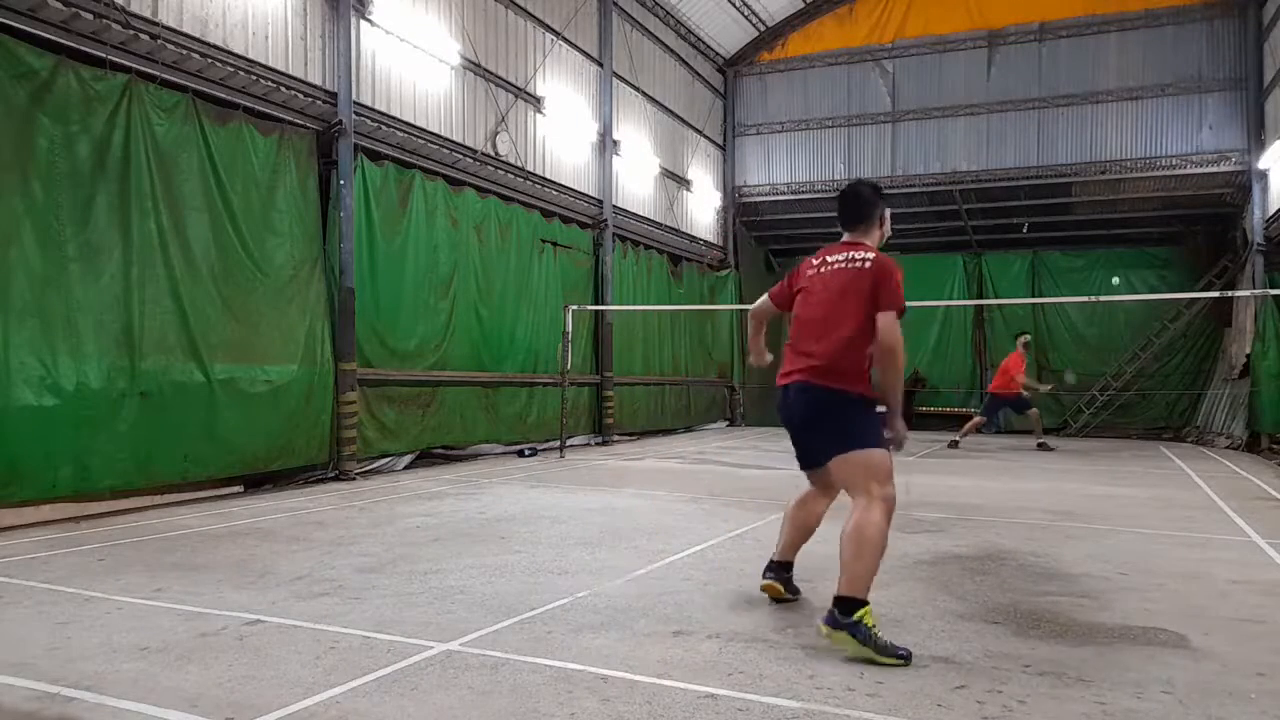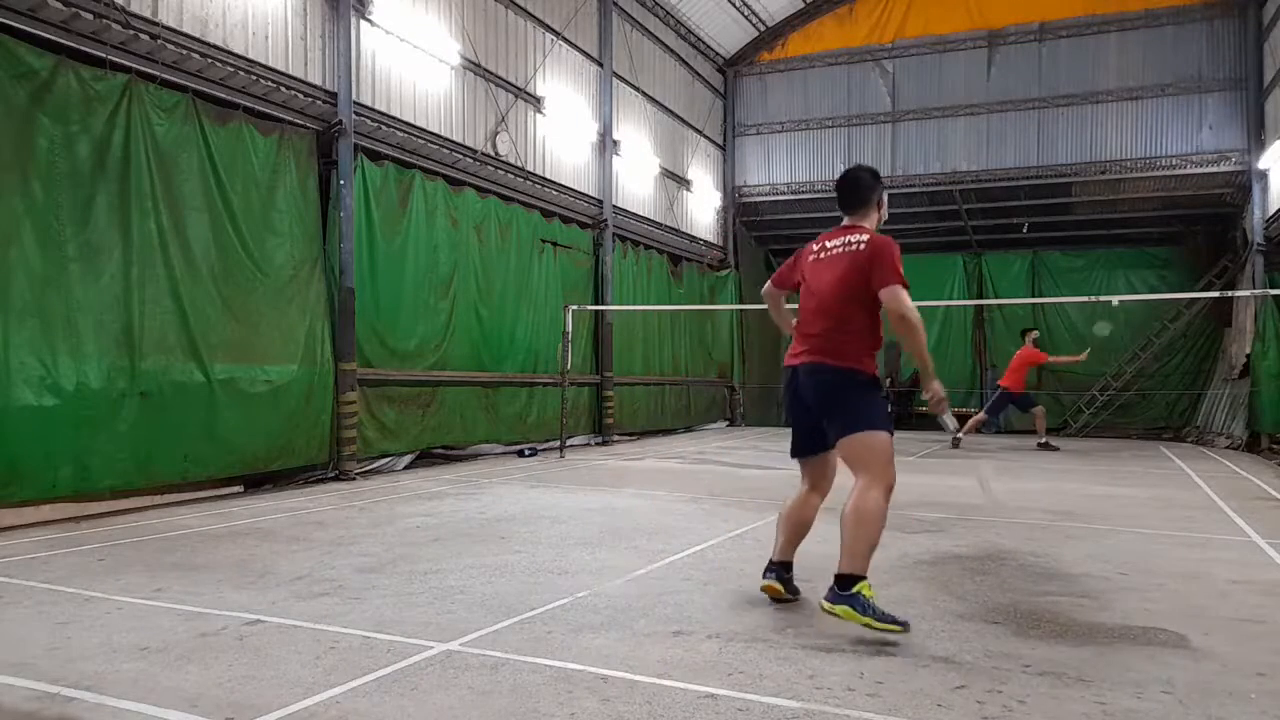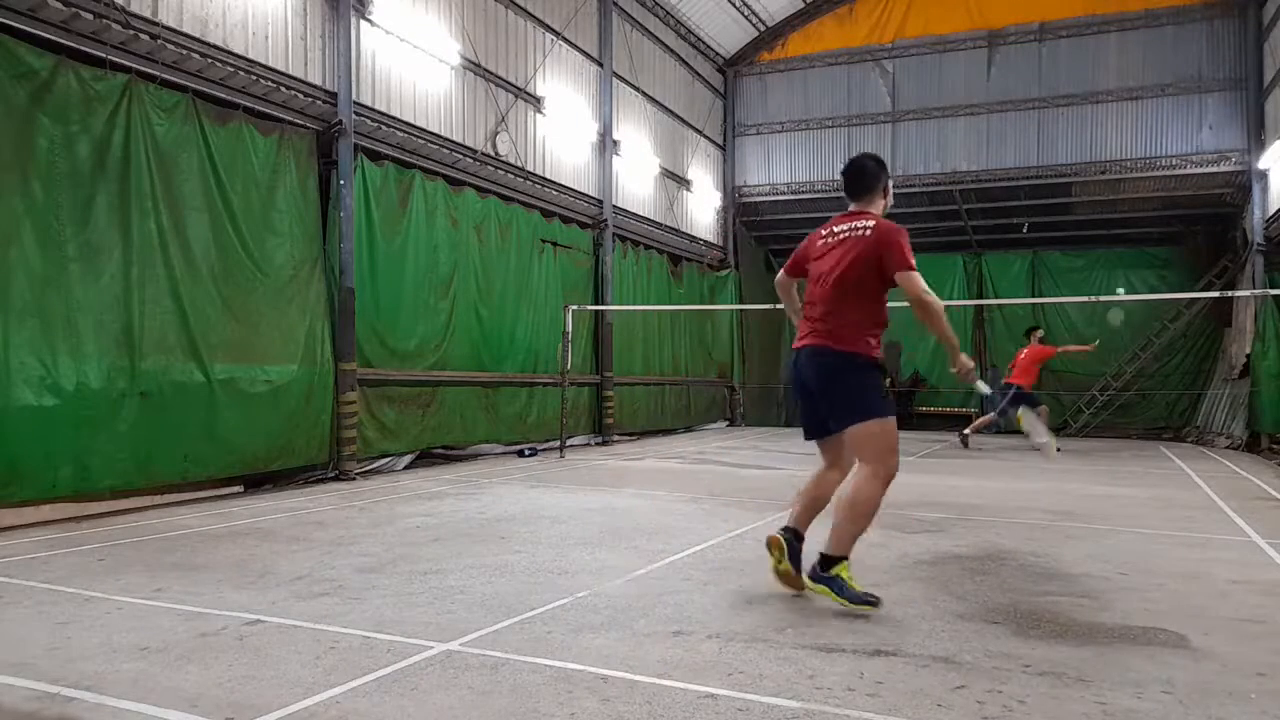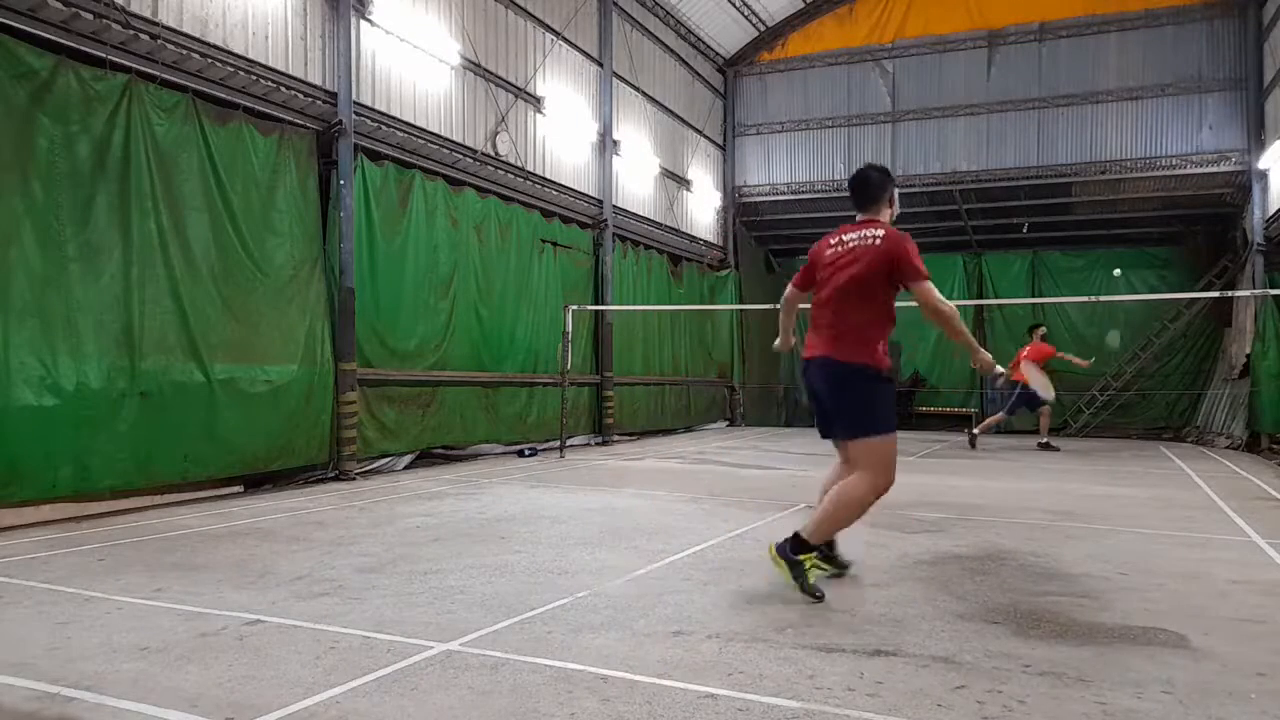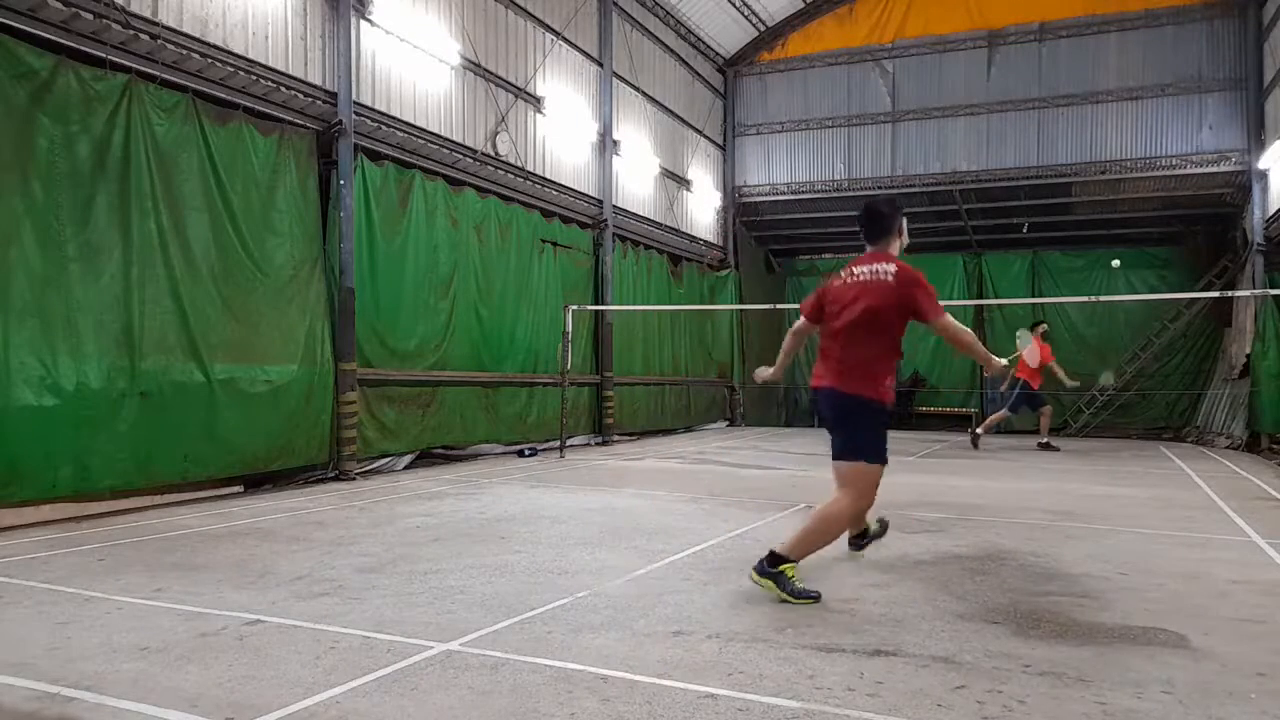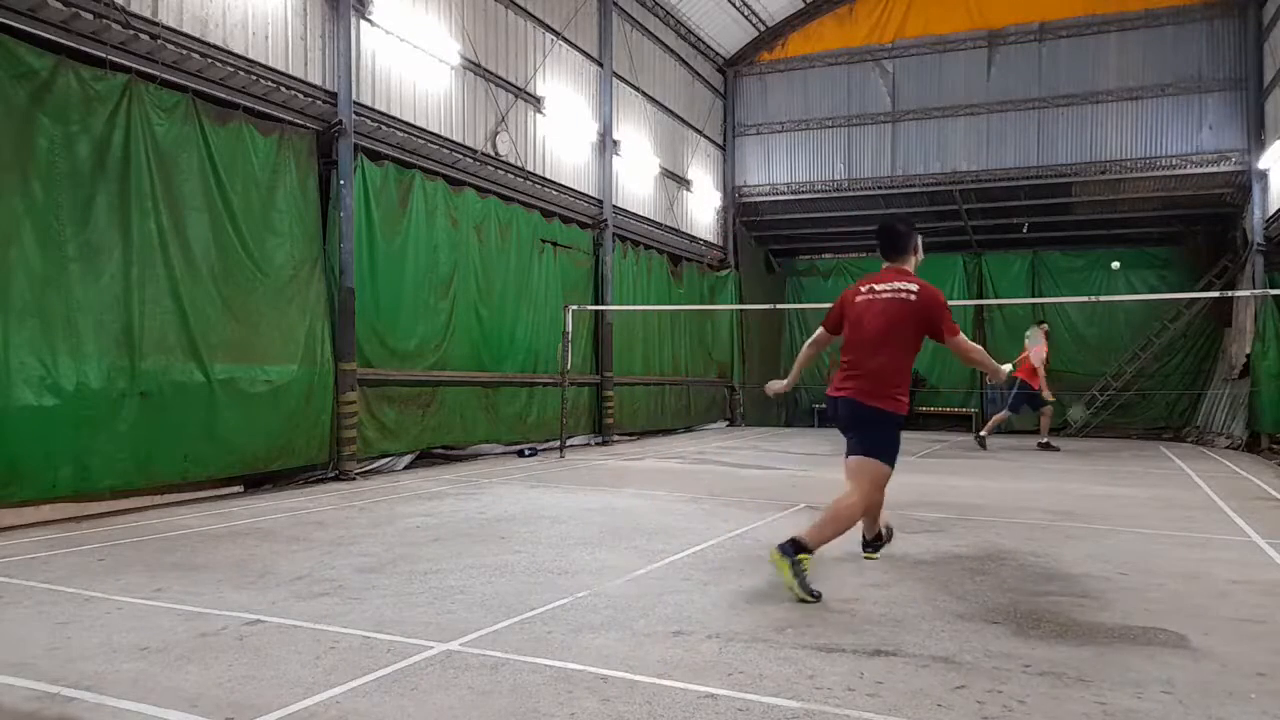
dt=0.1s
person 1, frame 1
left shoulder: (810, 266)
right shoulder: (883, 267)
left elbow: (758, 311)
right elbow: (888, 341)
left wrist: (758, 352)
right wrist: (894, 412)
left hip: (793, 390)
right hip: (837, 395)
left knee: (824, 486)
right knee: (877, 498)
left ankle: (779, 571)
right ankle: (848, 614)
person 1, frame 2
left shoulder: (812, 248)
right shoulder: (878, 247)
left elbow: (770, 293)
right elbow: (900, 313)
left wrist: (787, 325)
right wrist: (930, 378)
left hip: (799, 373)
right hip: (842, 375)
left knee: (814, 486)
right knee: (877, 479)
left ankle: (778, 571)
right ankle: (850, 589)
person 1, frame 3
left shoulder: (819, 236)
right shoulder: (886, 232)
left elbow: (782, 282)
right elbow: (920, 296)
left wrist: (799, 318)
right wrist: (957, 353)
left hip: (806, 359)
right hip: (848, 359)
left knee: (836, 464)
right knee: (878, 466)
left ankle: (791, 539)
right ankle: (830, 567)
person 1, frame 4
left shoulder: (826, 245)
right shoulder: (893, 242)
left elbow: (789, 298)
right elbow: (934, 305)
left wrist: (786, 337)
right wrist: (975, 351)
left hip: (817, 365)
right hip: (857, 369)
left knee: (853, 463)
right knee: (876, 476)
left ankle: (821, 543)
right ankle: (796, 549)
person 1, frame 5
left shoulder: (839, 278)
right shoulder: (905, 277)
left elbow: (799, 330)
right elbow: (951, 331)
left wrist: (777, 369)
right wrist: (990, 361)
left hip: (826, 390)
right hip: (862, 397)
right knee: (853, 499)
left ankle: (860, 532)
right ankle: (776, 563)
person 1, frame 6
left shoulder: (854, 293)
right shoulder: (925, 296)
left elbow: (816, 342)
right elbow: (963, 348)
left wrist: (789, 382)
right wrist: (996, 370)
left hip: (842, 398)
right hip: (880, 406)
left knee: (873, 468)
right knee: (861, 499)
left ankle: (873, 537)
right ankle: (794, 551)
